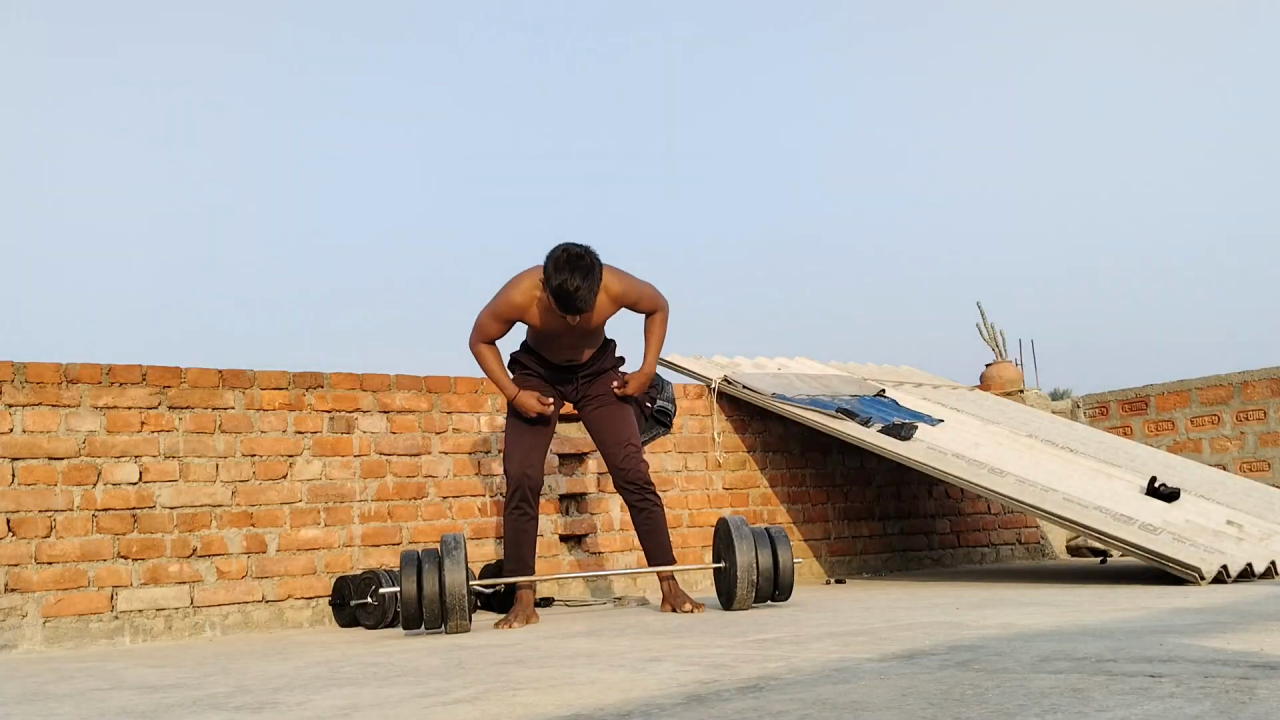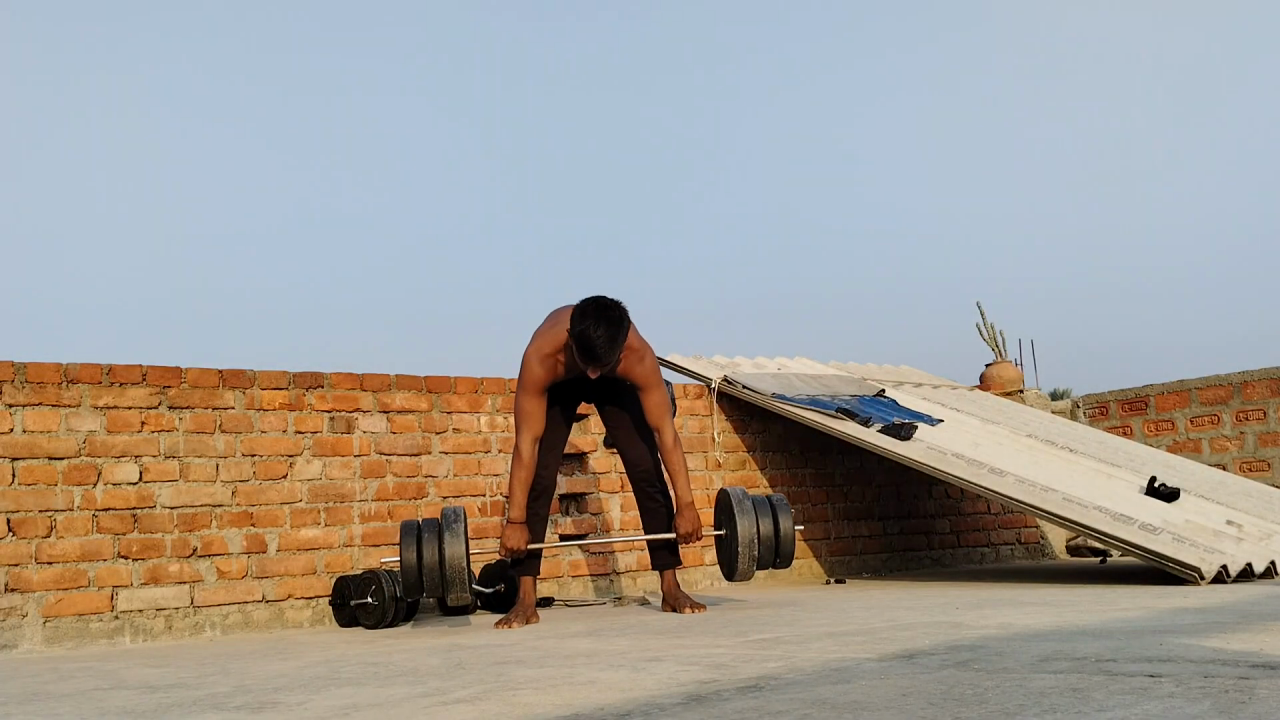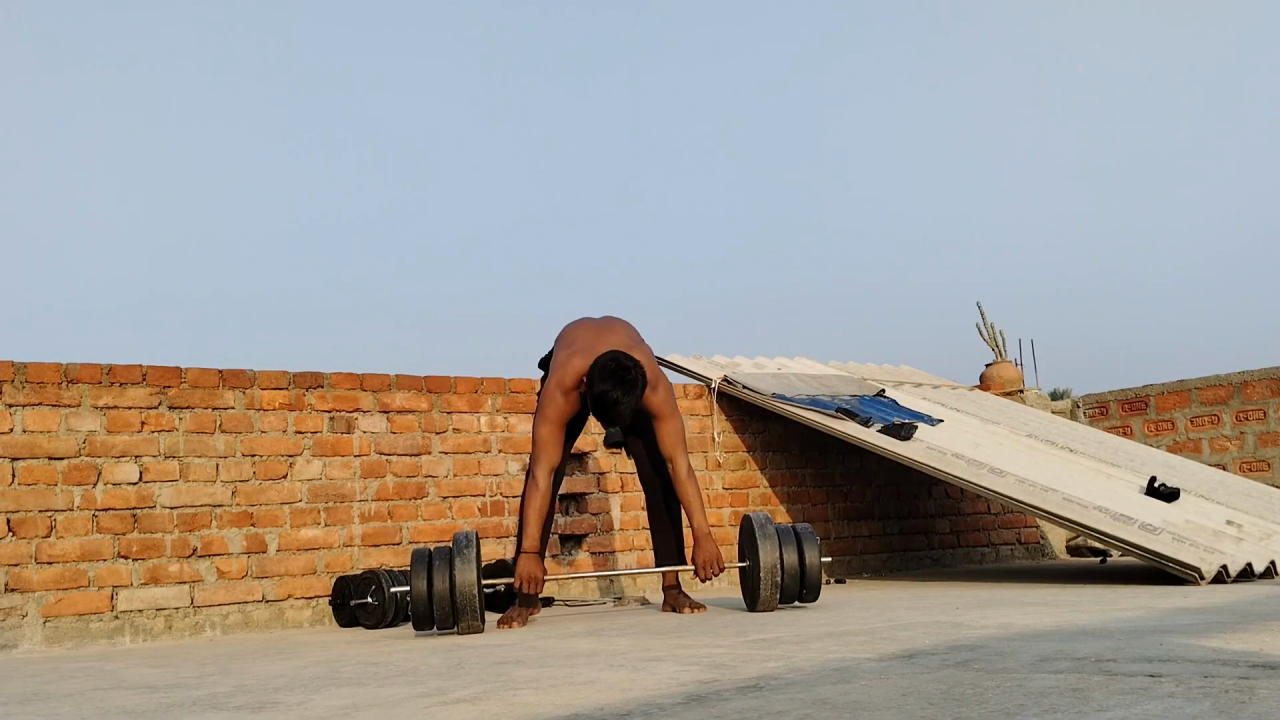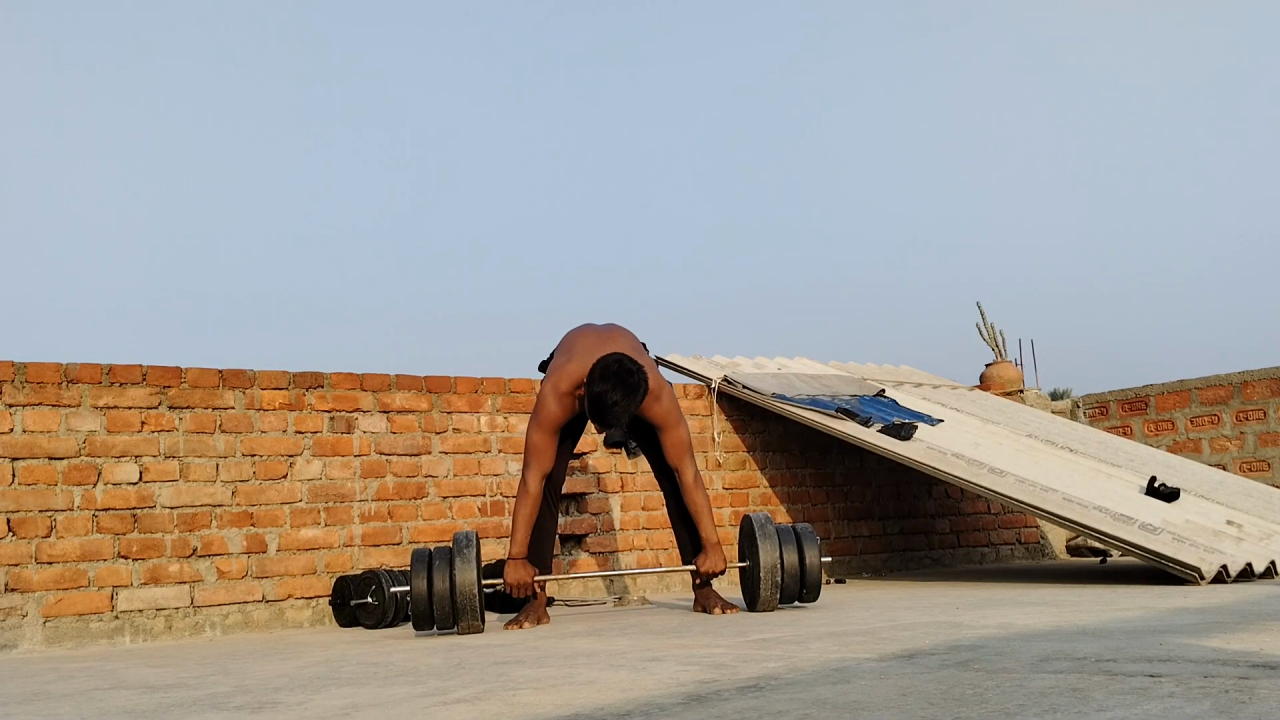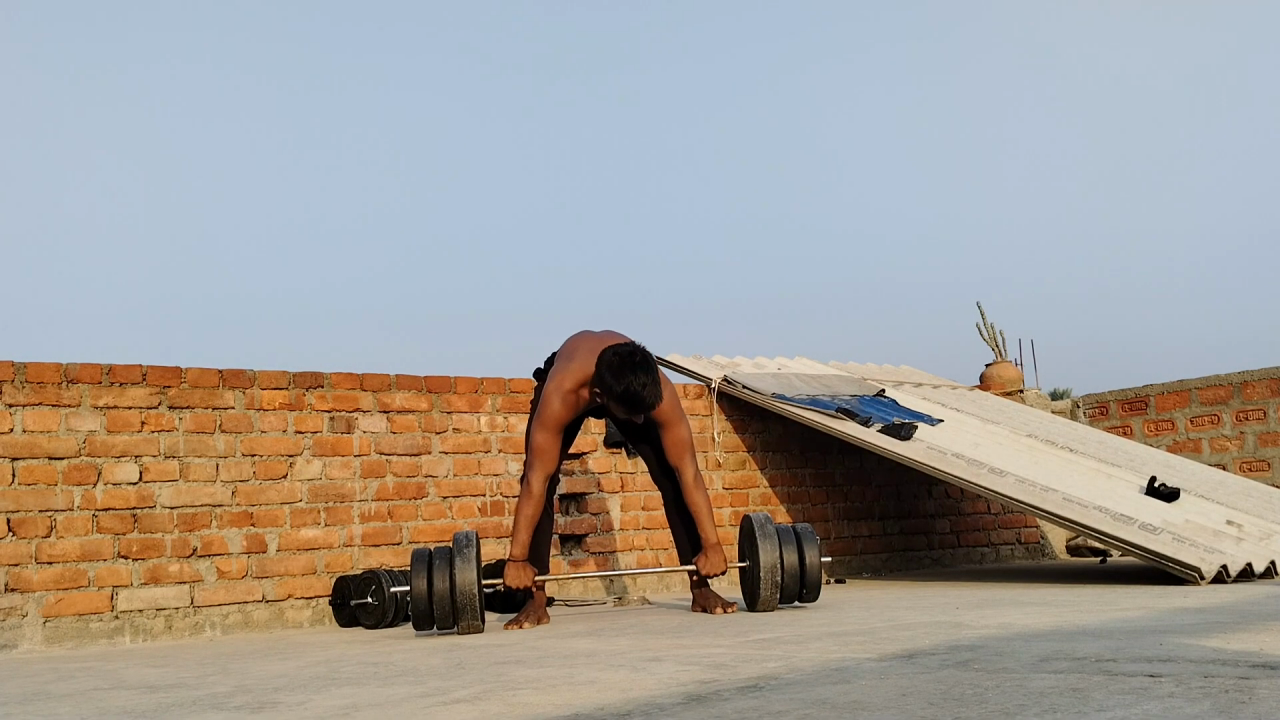
dt=1s
person 1, frame 1
left shoulder: (616, 287)
right shoulder: (520, 295)
left elbow: (658, 306)
right elbow: (480, 340)
left wrist: (647, 370)
right wrist: (513, 393)
left hip: (598, 370)
right hip: (537, 375)
left knee: (632, 470)
right knee: (522, 478)
left ankle: (670, 587)
right ankle: (523, 600)
person 1, frame 2
left shoulder: (639, 355)
right shoulder: (541, 356)
left elbow: (664, 430)
right elbow: (527, 442)
left wrist: (686, 504)
right wrist: (516, 520)
left hip: (616, 383)
right hip: (558, 384)
left knee: (647, 470)
right knee: (539, 478)
left ankle: (671, 588)
right ankle: (526, 599)
person 1, frame 3
left shoulder: (654, 384)
right shoulder: (562, 388)
left elbow: (678, 463)
right elbow: (542, 473)
left wrist: (703, 536)
right wrist: (529, 552)
left hip: (629, 373)
right hip: (570, 368)
left knee: (658, 473)
right knee: (550, 473)
left ankle: (671, 587)
right ankle: (526, 595)
person 1, frame 4
left shoulder: (657, 393)
right shoulder: (558, 393)
left elbow: (686, 471)
right elbow: (533, 478)
left wrist: (712, 545)
right wrist: (517, 558)
left hip: (631, 376)
right hip: (573, 375)
left knee: (672, 476)
right knee: (548, 480)
left ankle: (702, 588)
right ankle: (536, 599)
person 1, frame 5
left shoulder: (659, 389)
right shoulder: (561, 392)
left elbow: (687, 470)
right elbow: (537, 480)
left wrist: (711, 545)
right wrist: (517, 558)
left hip: (633, 385)
right hip: (572, 385)
left knee: (670, 475)
right knee: (542, 475)
left ankle: (701, 590)
right ankle: (536, 599)
